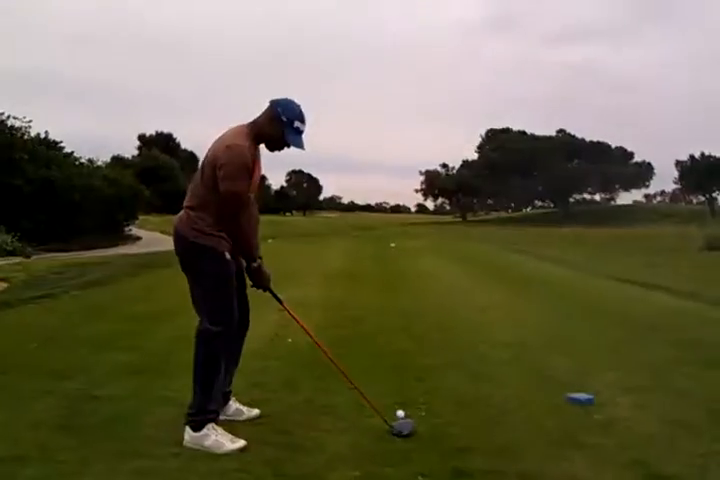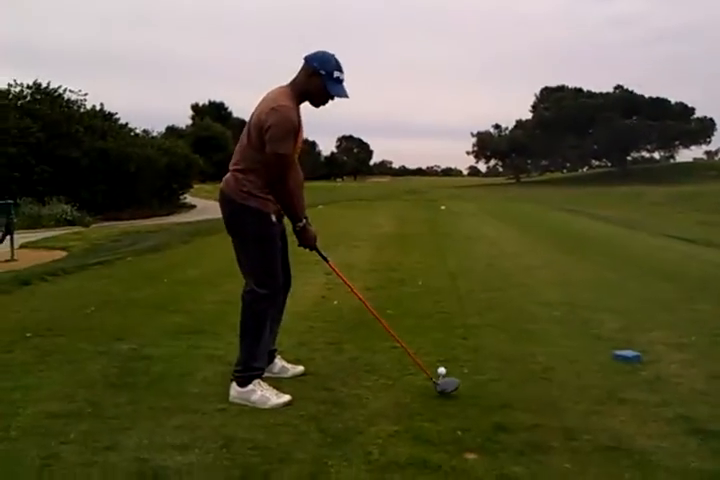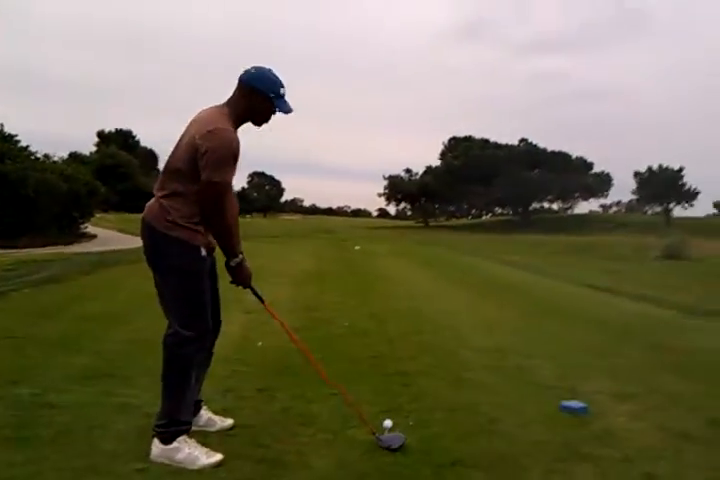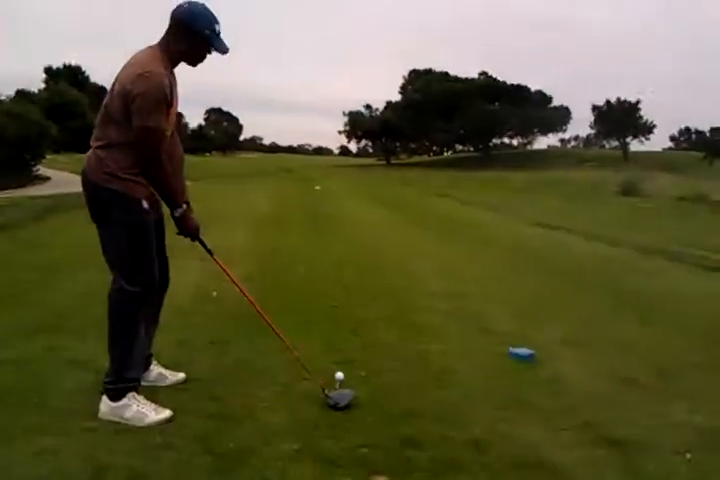
dt=0.7s
person 1, frame 1
left shoulder: (246, 143)
right shoulder: (237, 151)
left elbow: (243, 209)
right elbow: (233, 217)
left wrist: (251, 258)
right wrist: (255, 263)
left hip: (217, 241)
right hip: (202, 241)
left knee: (236, 321)
right knee: (218, 327)
left ankle: (220, 399)
right ankle: (199, 424)
person 1, frame 2
left shoulder: (285, 102)
right shoulder: (283, 113)
left elbow: (287, 169)
right elbow: (279, 178)
left wrist: (299, 218)
right wrist: (301, 224)
left hip: (260, 201)
right hip: (248, 203)
left knee: (278, 283)
right knee: (263, 288)
left ankle: (265, 357)
right ankle: (245, 381)
person 1, frame 3
left shoulder: (216, 120)
right shoulder: (222, 136)
left elbow: (220, 199)
right elbow: (215, 207)
left wrist: (233, 253)
right wrist: (235, 259)
left hip: (187, 232)
right hip: (174, 235)
left knee: (206, 325)
right knee: (189, 330)
left ankle: (189, 408)
right ankle: (169, 437)
person 1, frame 4
left shoulder: (157, 68)
right shoulder: (151, 79)
left elbow: (167, 143)
right elbow: (153, 158)
left wrist: (182, 201)
right wrist: (180, 210)
left hip: (134, 186)
right hip: (116, 188)
left knee: (155, 279)
right knee: (134, 285)
left ankle: (140, 362)
right ankle: (117, 394)
